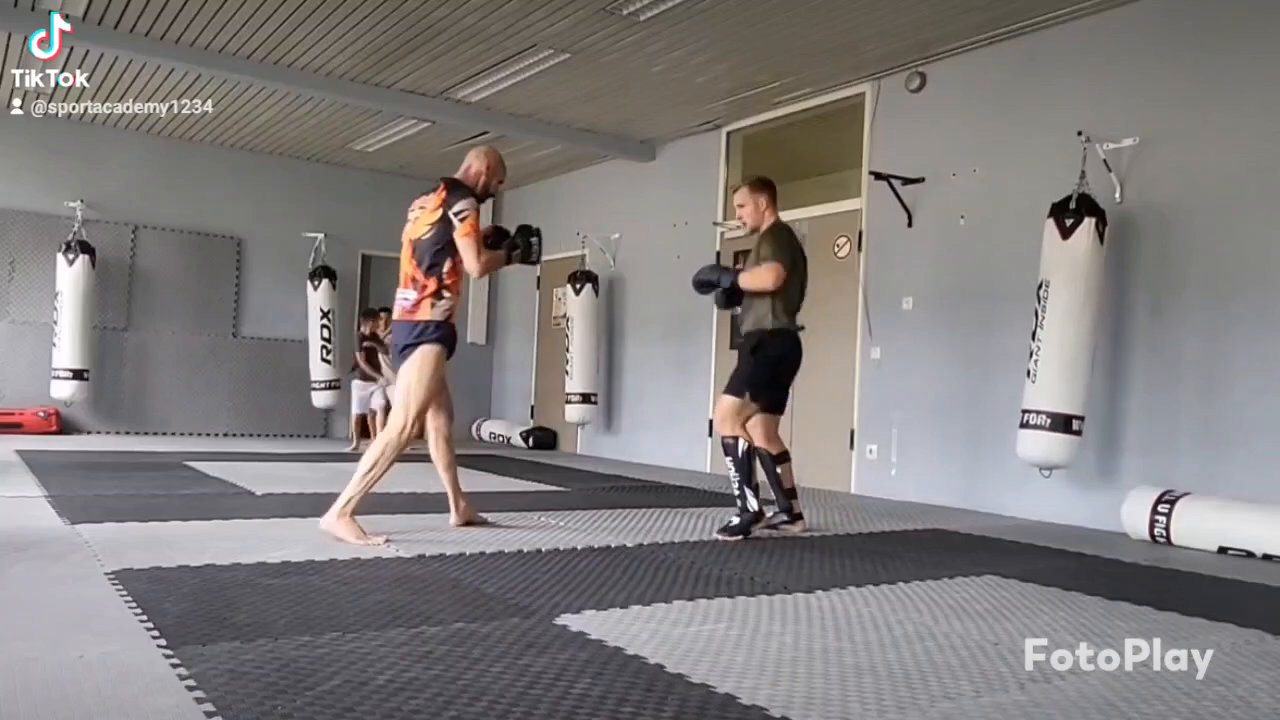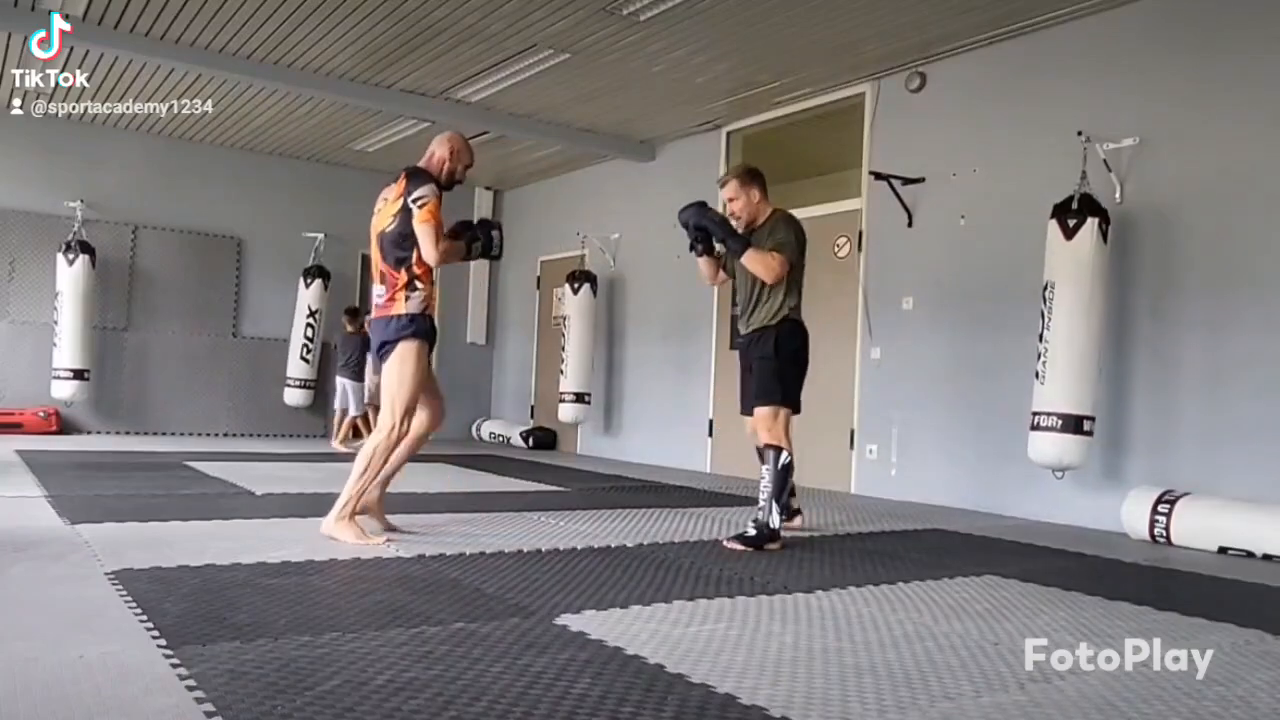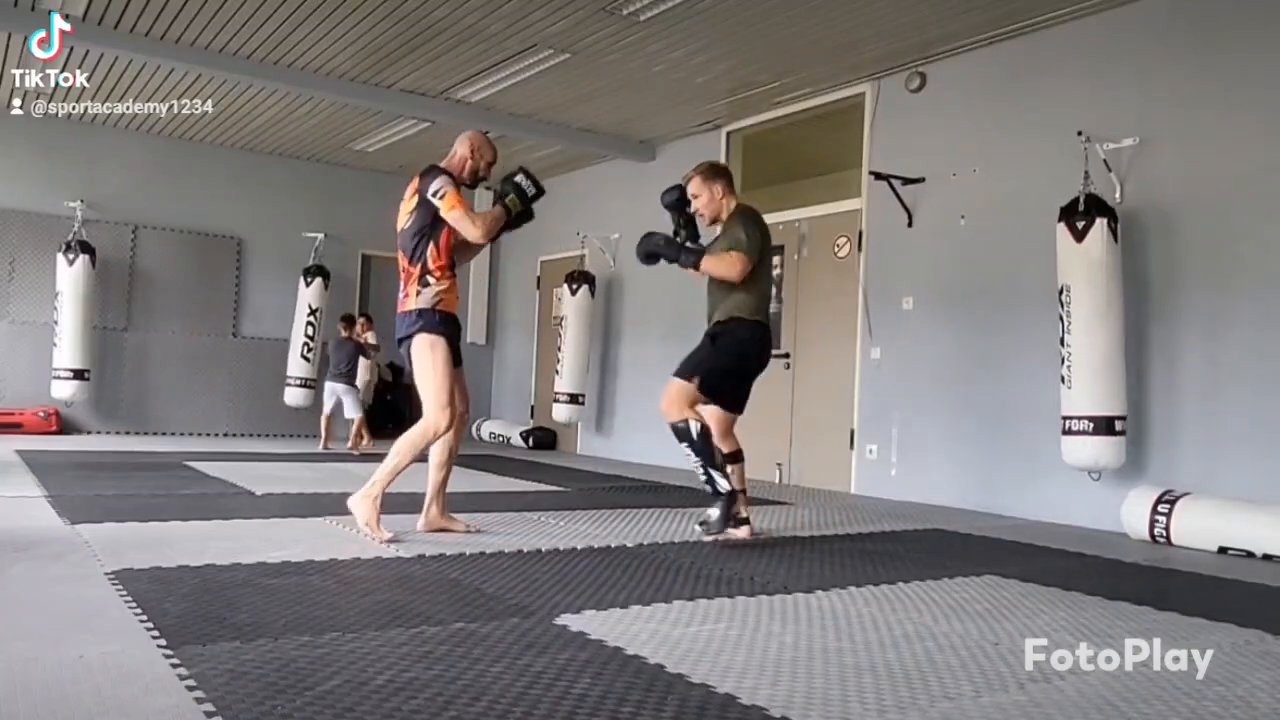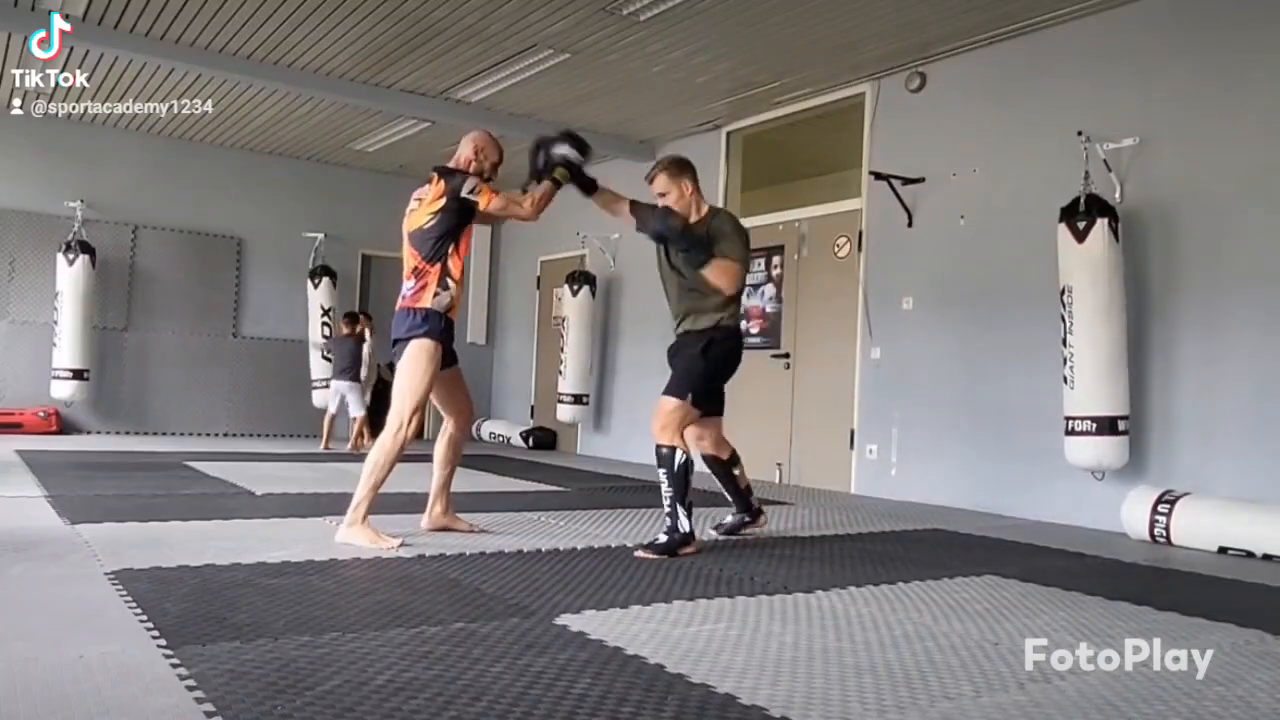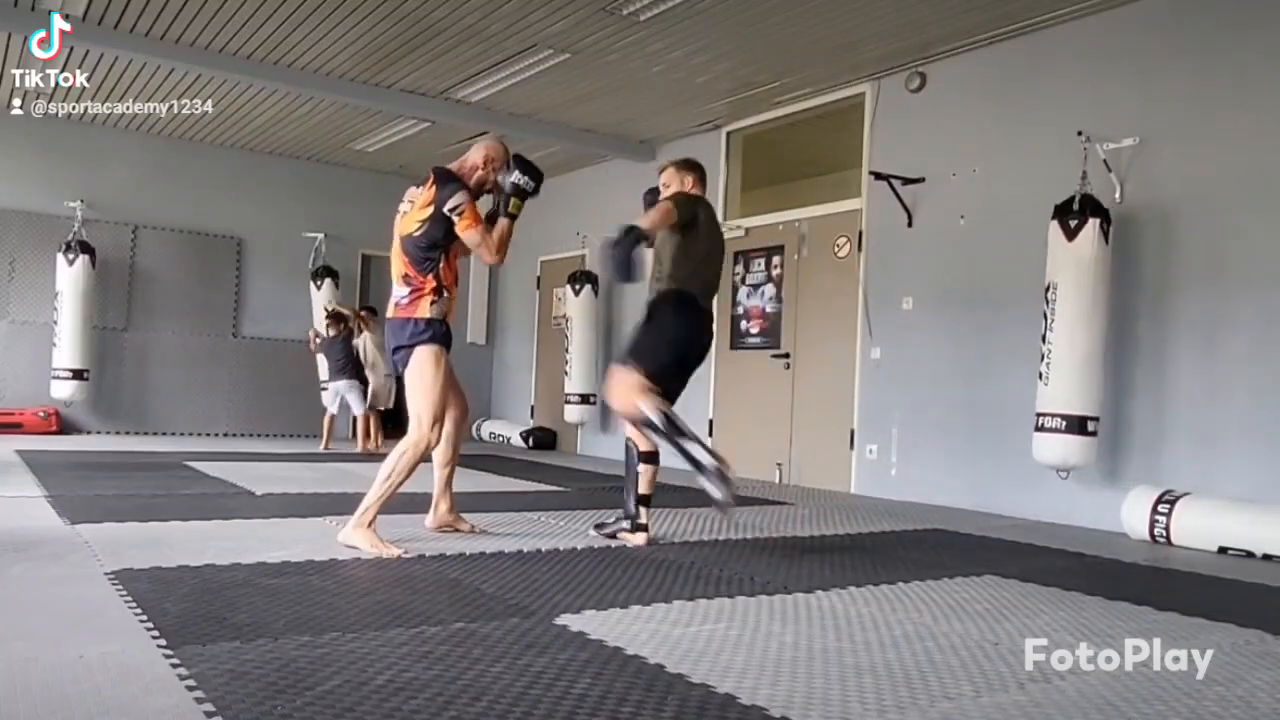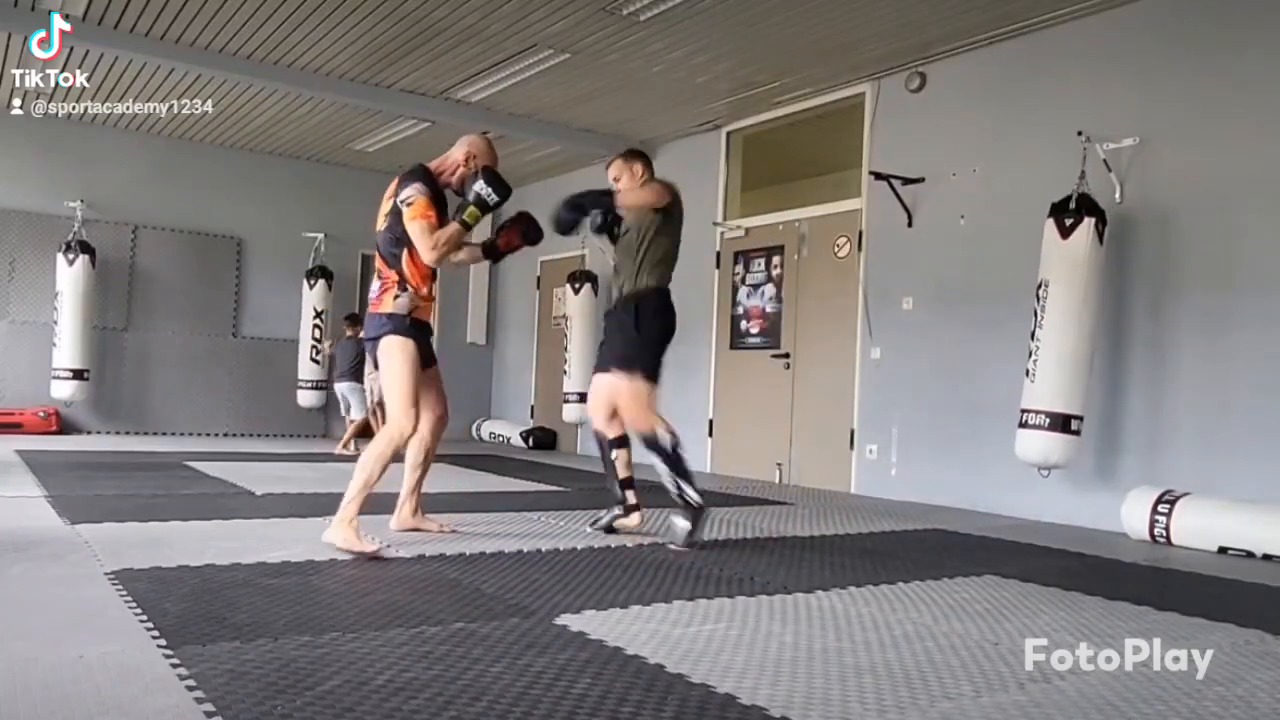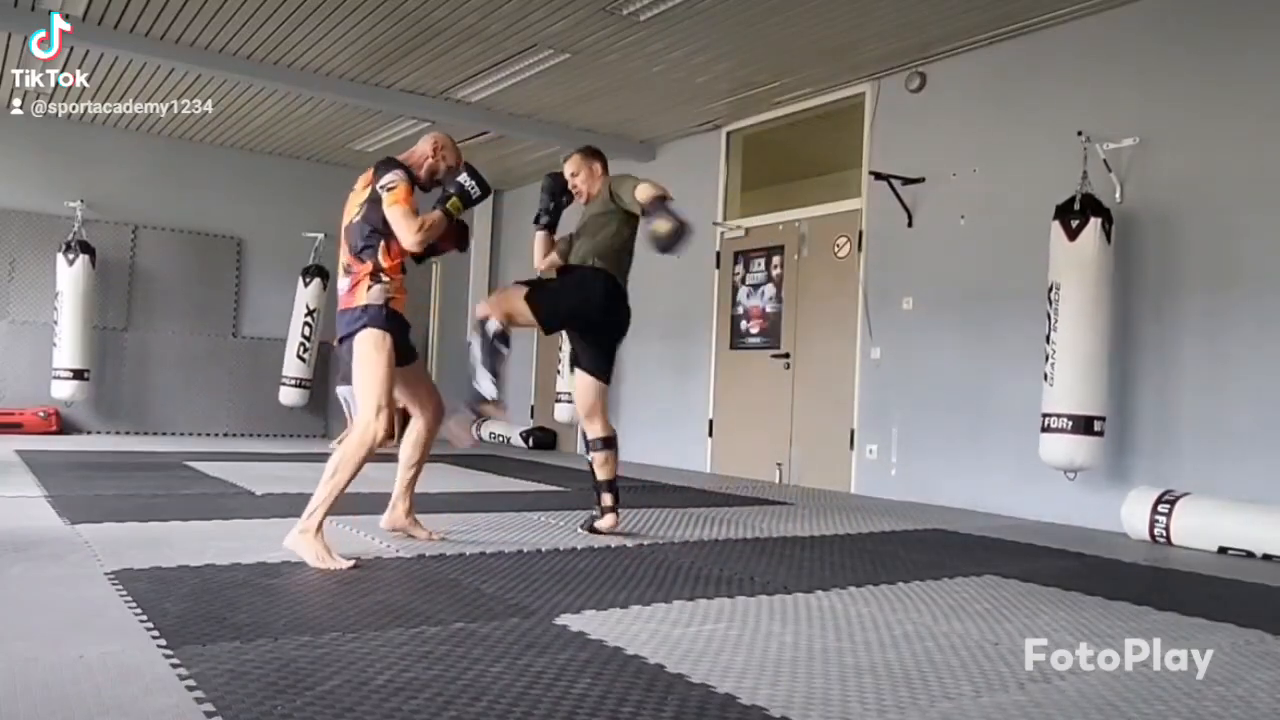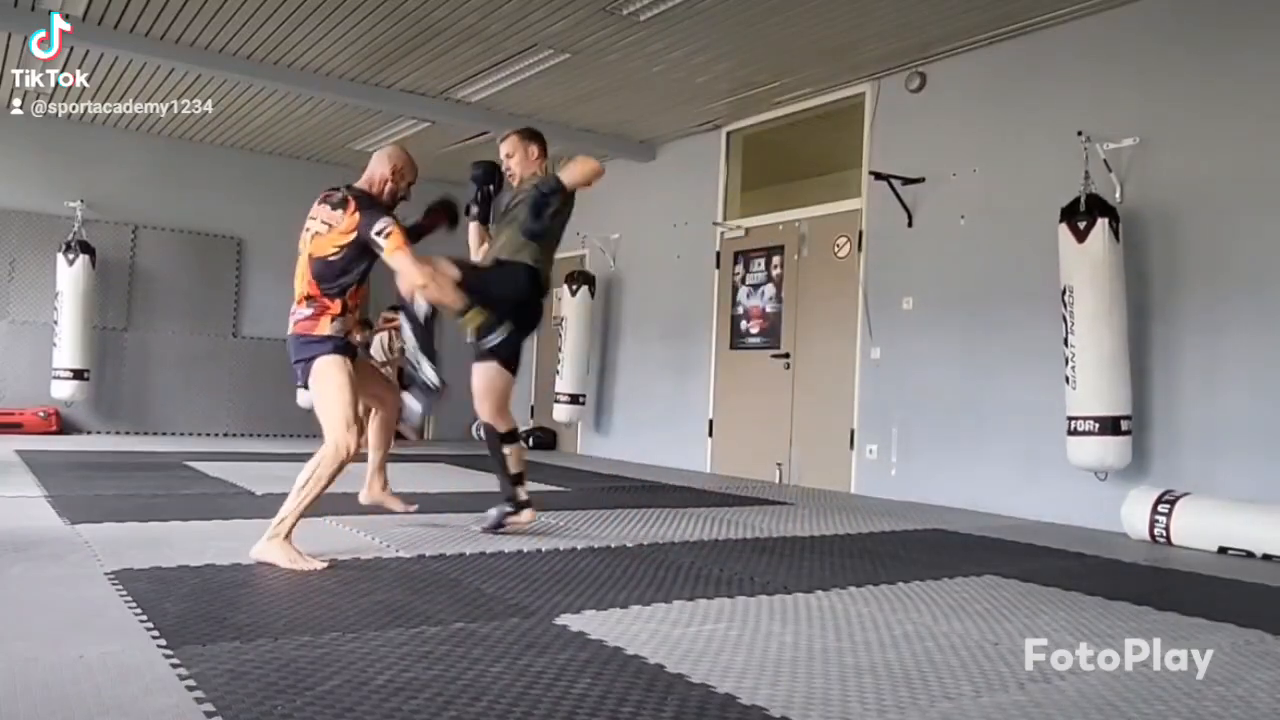
dt=0.5s
person 1, frame 1
left shoulder: (424, 202)
right shoulder: (462, 202)
right elbow: (476, 267)
left wrist: (482, 243)
right wrist: (511, 252)
left hip: (408, 322)
right hip: (428, 325)
left knee: (441, 418)
right knee: (404, 424)
left ankle: (459, 507)
right ankle: (341, 511)
person 1, frame 2
left shoulder: (395, 192)
right shoulder: (423, 188)
right elbow: (434, 256)
left wrist: (454, 242)
right wrist: (470, 244)
left hip: (393, 318)
right hip: (405, 319)
left knee: (431, 409)
right knee: (395, 423)
left ankle: (371, 493)
right ankle: (341, 514)
person 1, frame 3
left shoulder: (436, 190)
right shoulder: (436, 182)
left elbow: (457, 253)
right elbow: (477, 231)
left wrist: (497, 223)
right wrist: (508, 202)
left hip: (437, 317)
right hip: (424, 316)
left knee: (458, 416)
right knee: (439, 418)
left ankle: (434, 511)
right ankle: (369, 494)
person 1, frame 4
left shoulder: (438, 190)
right shoulder: (458, 184)
left elbow: (499, 208)
right elbow: (527, 210)
left wrist: (544, 173)
right wrist: (559, 172)
left hip: (428, 320)
right hip: (422, 319)
left knee: (460, 414)
right knee: (402, 422)
left ankle: (438, 509)
right ankle: (354, 519)
person 1, frame 5
left shoulder: (426, 189)
right shoulder: (451, 193)
right elbow: (493, 254)
left wrist: (501, 207)
right wrist: (514, 202)
left hip: (413, 321)
right hip: (420, 324)
left knee: (456, 411)
right knee: (425, 432)
left ankle: (442, 508)
right ankle: (360, 524)
person 1, frame 6
left shoulder: (431, 192)
right shoulder: (415, 186)
left elbow: (448, 253)
right elbow: (430, 252)
left wrist: (496, 247)
right wrist: (474, 208)
left hip: (414, 321)
right hip: (395, 319)
left knee: (436, 414)
right knee: (403, 422)
left ankle: (408, 510)
right ankle: (343, 523)
person 1, frame 7
left shoulder: (384, 183)
right shoulder: (392, 175)
right elbow: (413, 237)
left wrist: (436, 245)
right wrist: (454, 204)
left hip: (385, 315)
right hip: (368, 313)
left knee: (429, 410)
right knee: (372, 424)
left ankle: (400, 510)
right ankle: (307, 529)
person 1, frame 8
left shoulder: (331, 201)
right shoulder: (372, 216)
right elbow: (416, 278)
left wrist: (426, 224)
left hip: (329, 335)
right hip: (320, 339)
left knee: (387, 398)
right knee: (343, 443)
left ankle: (375, 486)
right ankle: (276, 538)
person 2, frame 1
left shoulder: (775, 238)
right shoulder: (786, 242)
left elbow: (771, 278)
left wrist: (727, 278)
right wrist: (739, 294)
left hip: (770, 344)
right hip: (778, 344)
left knee: (726, 417)
right knee: (760, 430)
left ankle: (749, 509)
right ankle: (790, 512)
person 2, frame 2
left shoulder: (784, 225)
right shoulder: (748, 235)
left elbow: (772, 270)
right elbow: (713, 277)
left wrist: (728, 236)
right wrist: (702, 242)
left hip: (781, 337)
right hip: (753, 339)
left knee: (770, 427)
right knee: (762, 430)
left ankle: (769, 526)
right ankle: (785, 507)
person 2, frame 3
left shoulder: (744, 219)
right shoulder: (732, 227)
left elbow: (735, 269)
right elbow: (704, 266)
left wrist: (678, 252)
right wrist: (682, 227)
left hip: (737, 334)
right hip: (735, 336)
left knee: (674, 402)
right knee: (716, 425)
left ankle: (723, 490)
right ankle: (736, 514)
person 2, frame 4
left shoulder: (723, 225)
right shoulder: (667, 220)
left elbow: (731, 281)
right elbow: (619, 206)
left wrist: (690, 243)
right wrist: (583, 181)
left hip: (714, 341)
right hip: (690, 341)
left knee: (665, 423)
right knee: (703, 435)
left ankle: (680, 531)
right ankle: (749, 510)
person 2, frame 5
left shoulder: (690, 203)
right shoulder: (700, 228)
left elbow: (664, 213)
left wrist: (634, 231)
right wrist: (651, 235)
left hip: (673, 315)
right hip: (691, 323)
left knee: (623, 392)
right knee: (633, 421)
left ankle: (705, 461)
right ankle: (634, 521)
person 2, frame 6
left shoulder: (663, 193)
right shoulder: (634, 218)
left elbow: (649, 197)
left wrist: (593, 198)
right wrist: (609, 231)
left hip: (644, 311)
right hip: (624, 315)
left knee: (635, 409)
right knee: (601, 412)
left ankle: (690, 507)
right ankle: (627, 504)
person 2, frame 7
left shoulder: (617, 189)
right shoulder: (584, 227)
left elbow: (651, 191)
right elbow: (543, 263)
left wrist: (658, 208)
right wrist: (548, 213)
left hip: (589, 288)
right hip: (609, 310)
left knee: (492, 309)
right knee: (591, 413)
left ankle: (486, 398)
right ankle: (607, 507)
person 2, frame 8
left shoulder: (544, 185)
right shoulder: (510, 200)
left elbow: (591, 167)
right elbow: (480, 260)
left wrist: (552, 188)
right wrist: (480, 211)
left hip: (517, 281)
right hip: (513, 298)
right knee: (491, 405)
right ankle: (516, 502)
